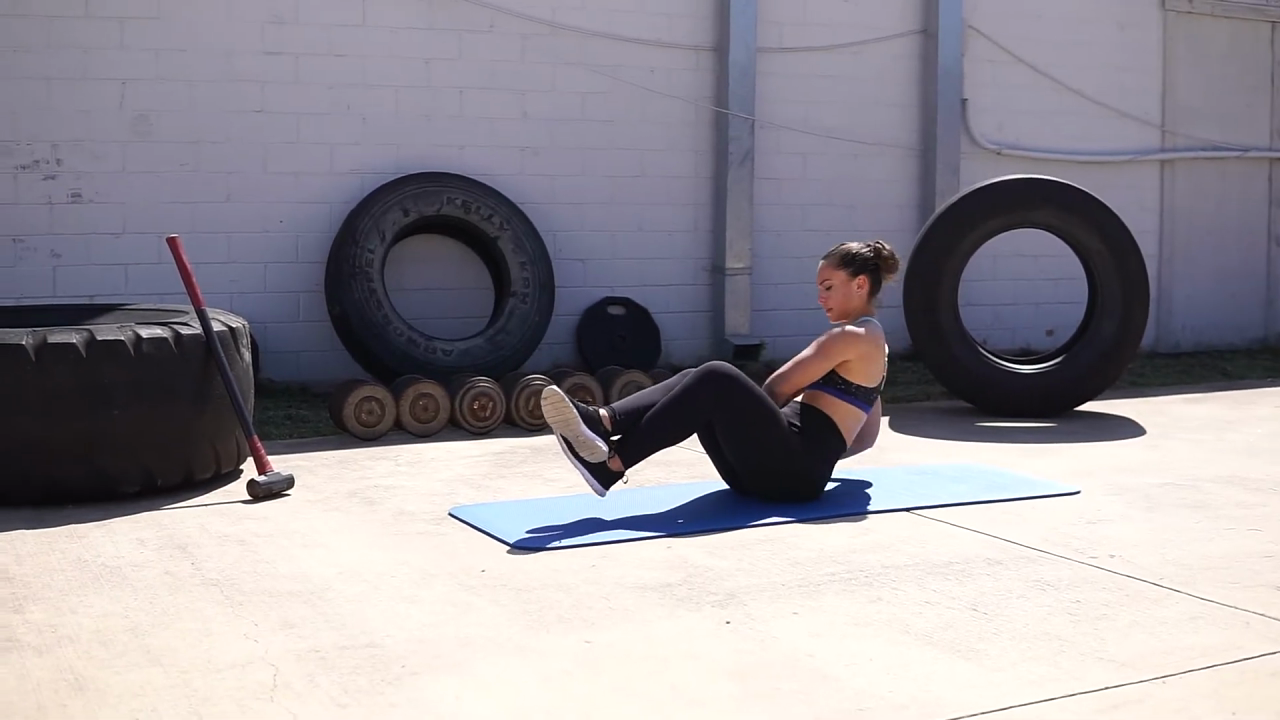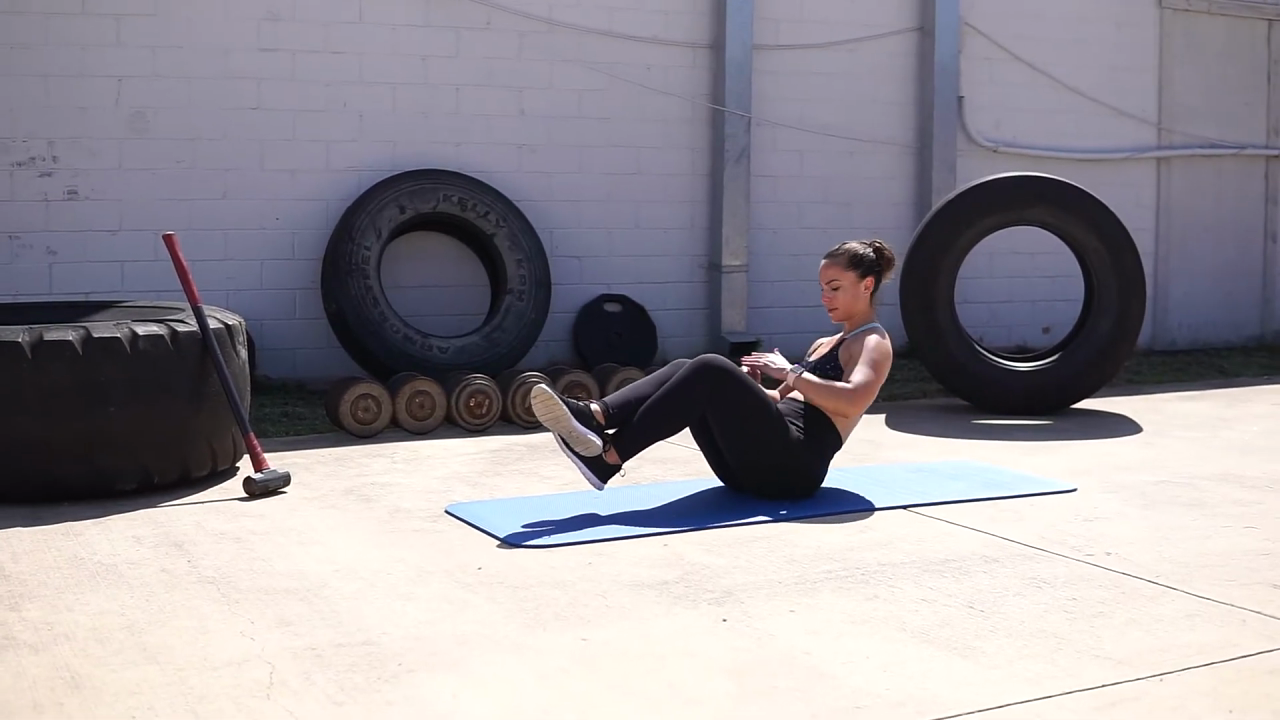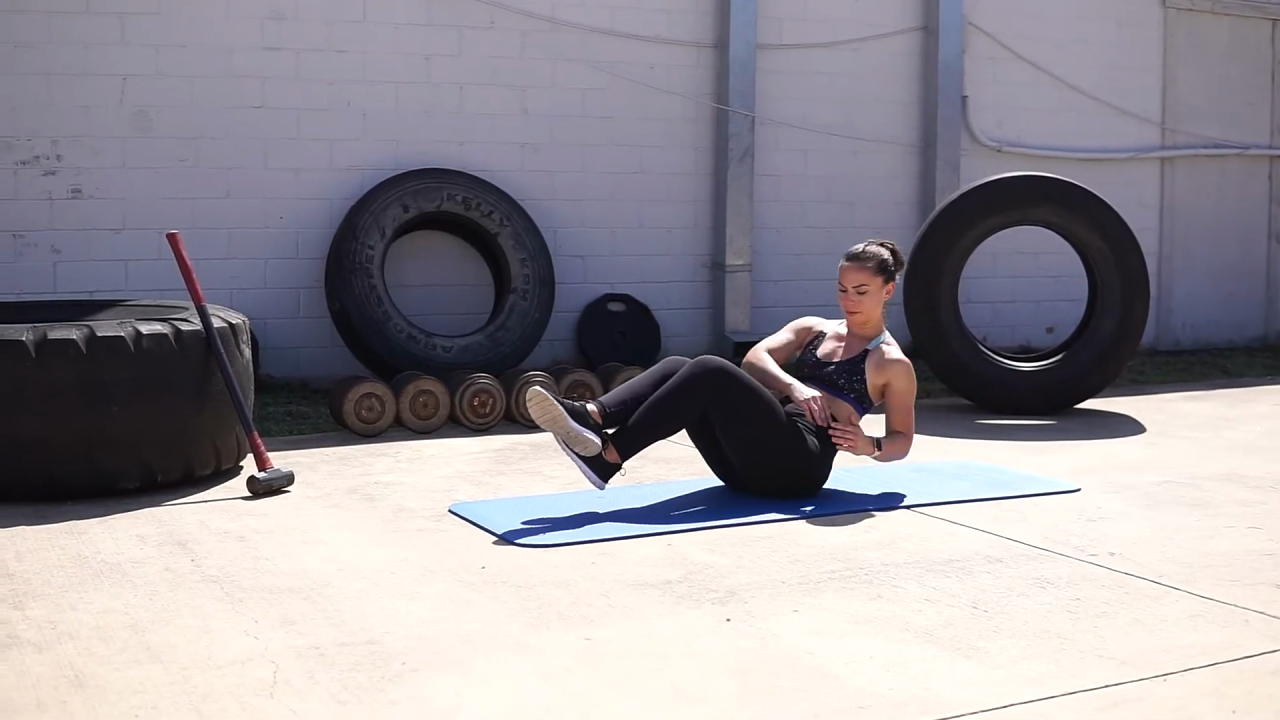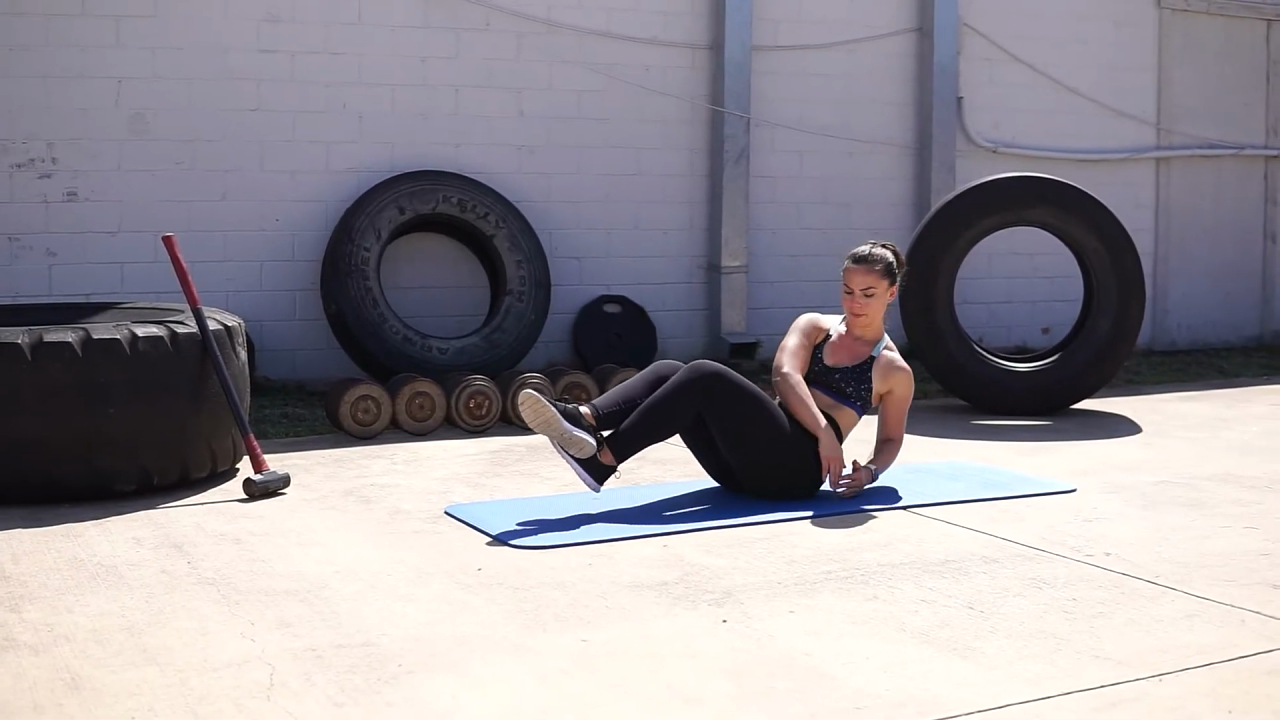
dt=0.2s
person 1, frame 1
left shoulder: (854, 336)
right shoulder: (864, 342)
left elbow: (783, 385)
right elbow: (867, 435)
left wrist: (748, 402)
left hip: (797, 470)
right hip: (768, 465)
left knee: (715, 377)
right knee: (693, 380)
left ankle: (612, 462)
right ankle: (600, 422)
person 1, frame 2
left shoulder: (873, 344)
right shoulder: (828, 344)
left elbow: (852, 403)
left wrist: (793, 375)
right wrist: (754, 383)
left hip: (792, 466)
right hip: (752, 467)
left knee: (710, 370)
right knee: (682, 369)
left ankle: (608, 456)
right ankle: (593, 416)
person 1, frame 3
left shoulder: (892, 363)
right shoulder: (815, 329)
left elbow: (901, 439)
right elbow: (754, 359)
left wrist: (869, 446)
right wrist: (794, 386)
left hip: (796, 463)
right hip: (751, 462)
left knee: (709, 371)
right knee: (677, 367)
left ankle: (609, 455)
right ankle: (589, 416)
person 1, frame 4
left shoulder: (895, 370)
right shoulder: (814, 327)
left elbow: (891, 440)
right elbow: (784, 376)
left wrist: (870, 472)
right wrist: (823, 432)
left hip: (794, 465)
right hip: (745, 463)
left knee: (704, 376)
right knee: (668, 372)
left ankle: (605, 458)
right ankle: (582, 419)
